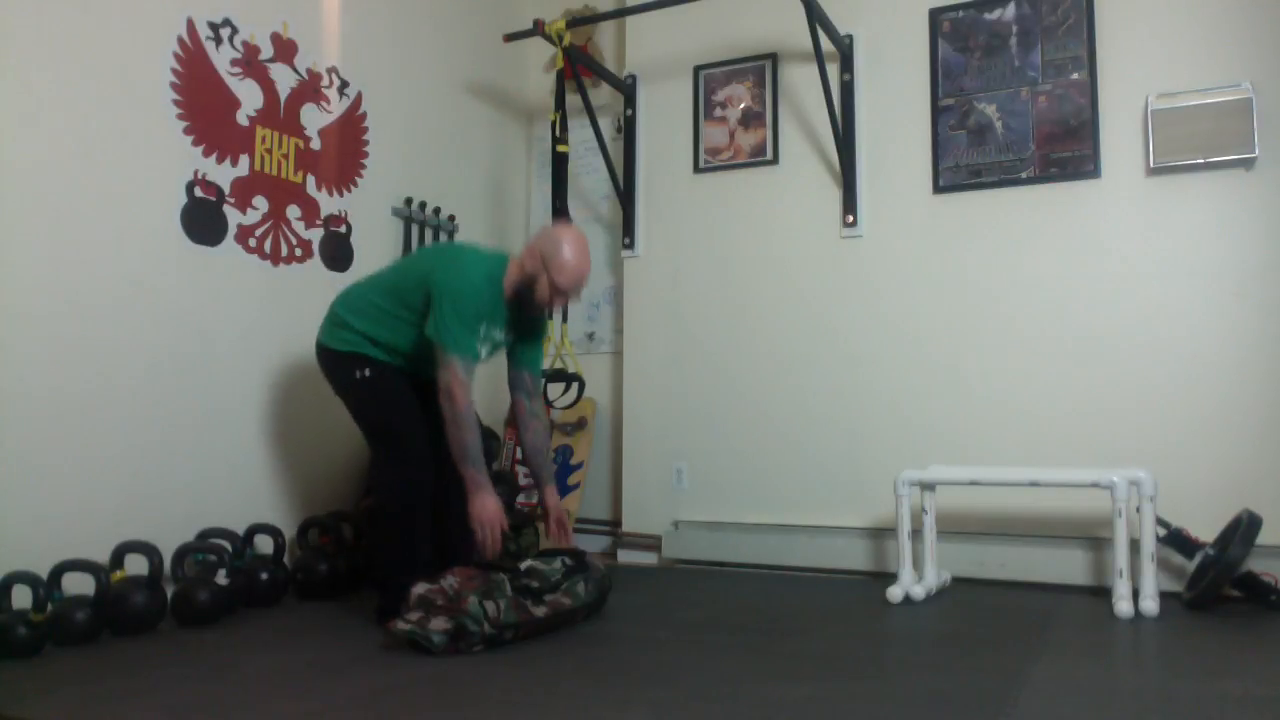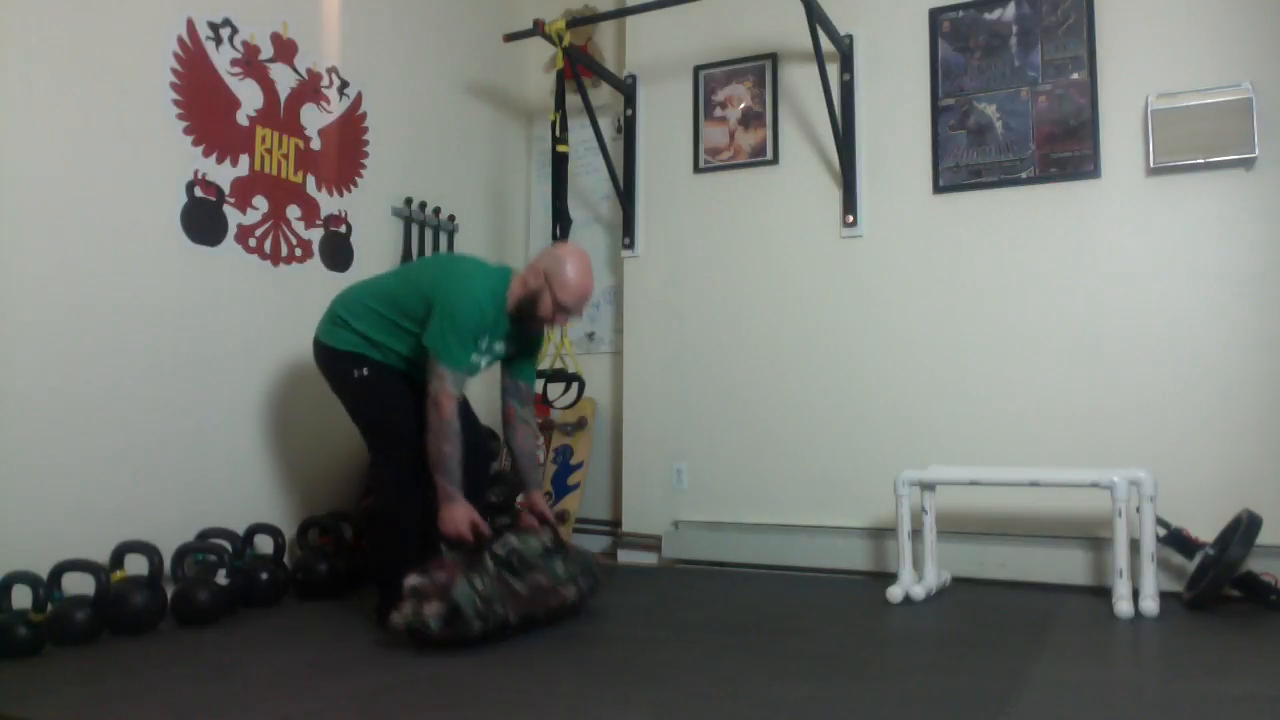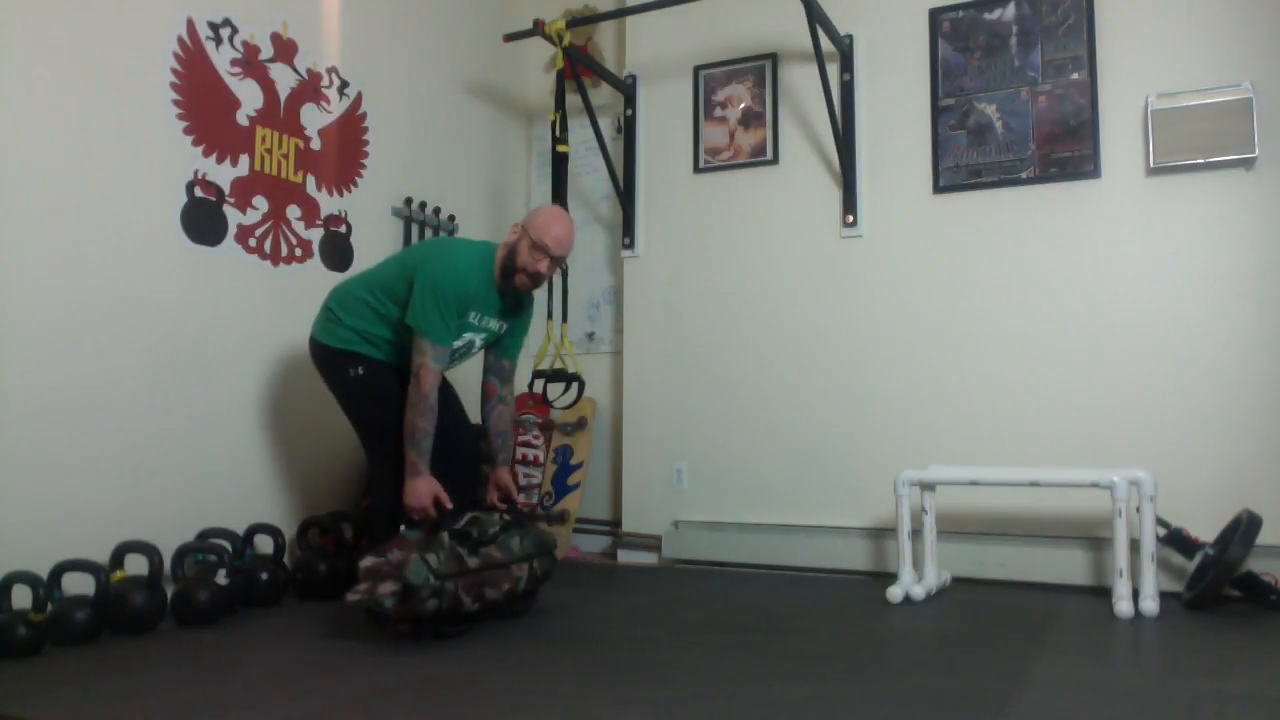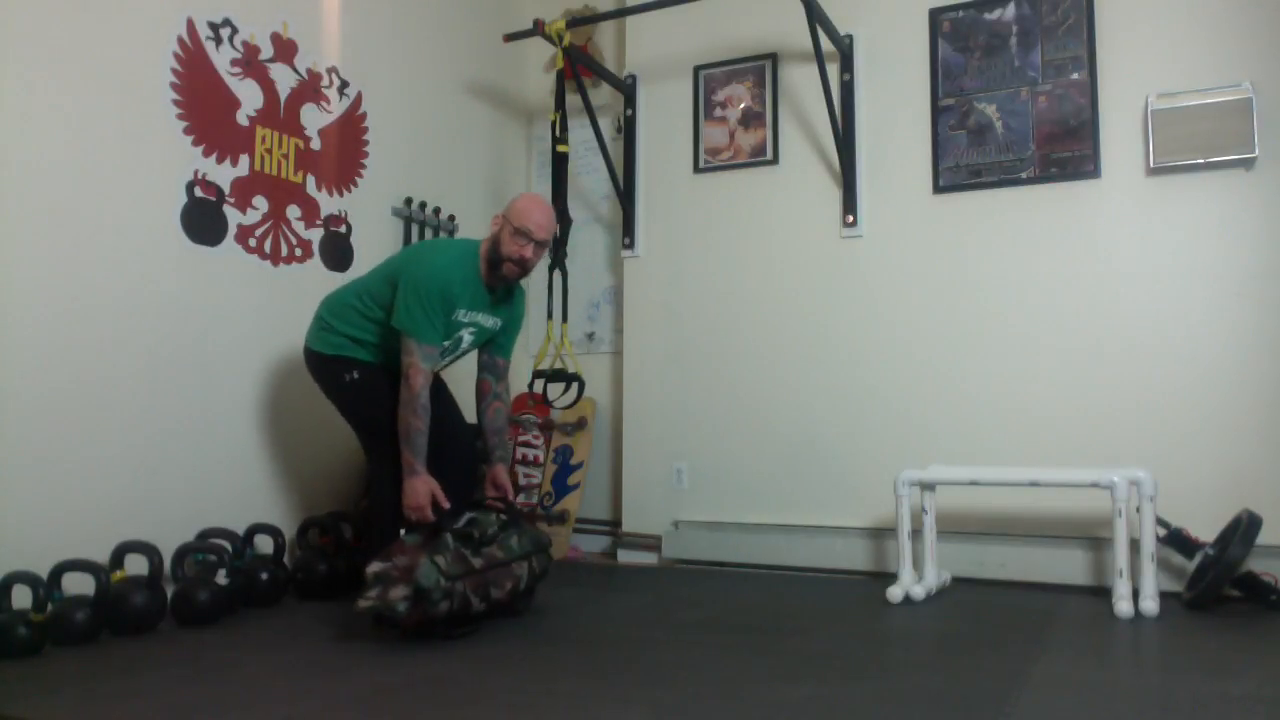
dt=0.5s
person 1, frame 1
left shoulder: (528, 312)
right shoulder: (466, 281)
left elbow: (528, 401)
right elbow: (455, 391)
left wrist: (547, 487)
right wrist: (481, 490)
left hip: (413, 361)
right hip: (356, 347)
left knee: (461, 466)
right knee: (409, 464)
right ankle: (399, 604)
person 1, frame 2
left shoulder: (527, 323)
right shoulder: (470, 296)
left elbow: (519, 407)
right elbow: (443, 404)
left wrist: (533, 490)
right wrist: (450, 500)
left hip: (410, 359)
right hip: (353, 346)
left knee: (466, 455)
right knee: (407, 461)
right ankle: (398, 603)
person 1, frame 3
left shoulder: (519, 303)
right shoulder: (454, 271)
left elbow: (499, 386)
right elbow: (425, 379)
left wrist: (501, 465)
right wrist: (417, 474)
left hip: (403, 353)
right hip: (350, 342)
left knee: (463, 454)
right knee: (398, 464)
person 1, frame 4
left shoulder: (511, 300)
right shoulder: (438, 271)
left elbow: (494, 383)
right elbow: (416, 380)
left wrist: (498, 462)
right wrist: (415, 473)
left hip: (396, 357)
right hip: (344, 348)
left knee: (459, 452)
right knee: (397, 460)
